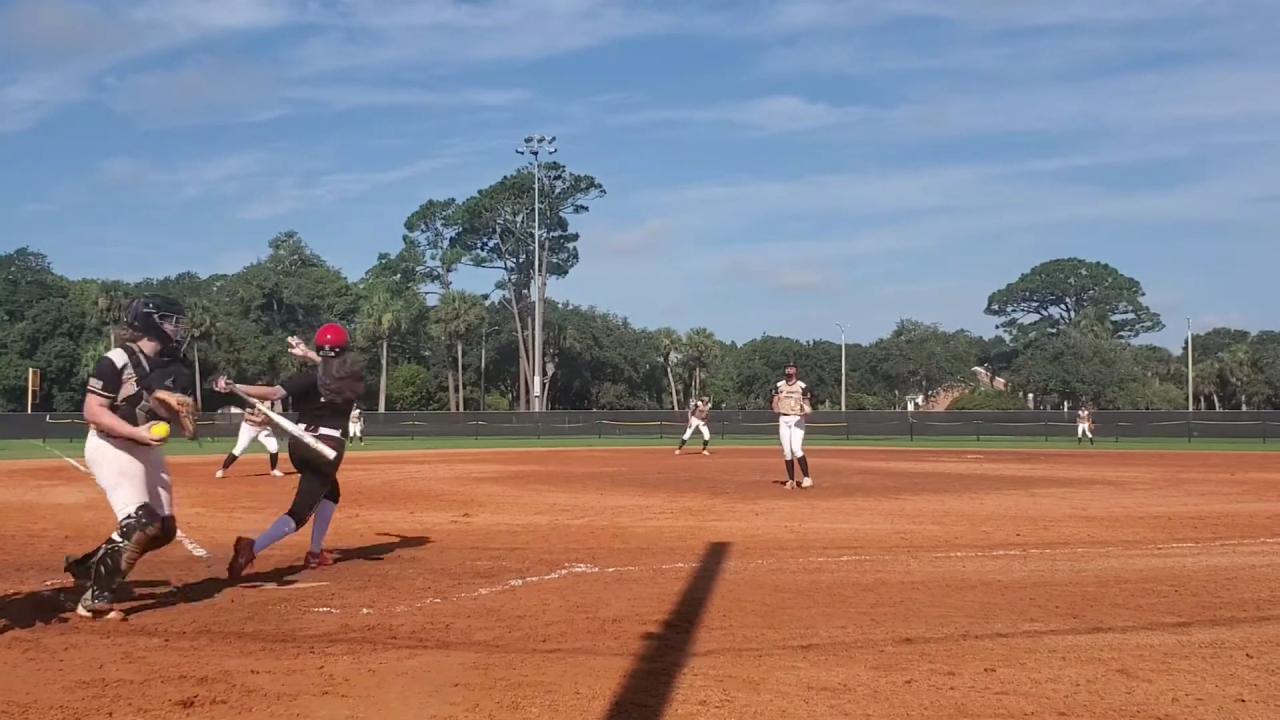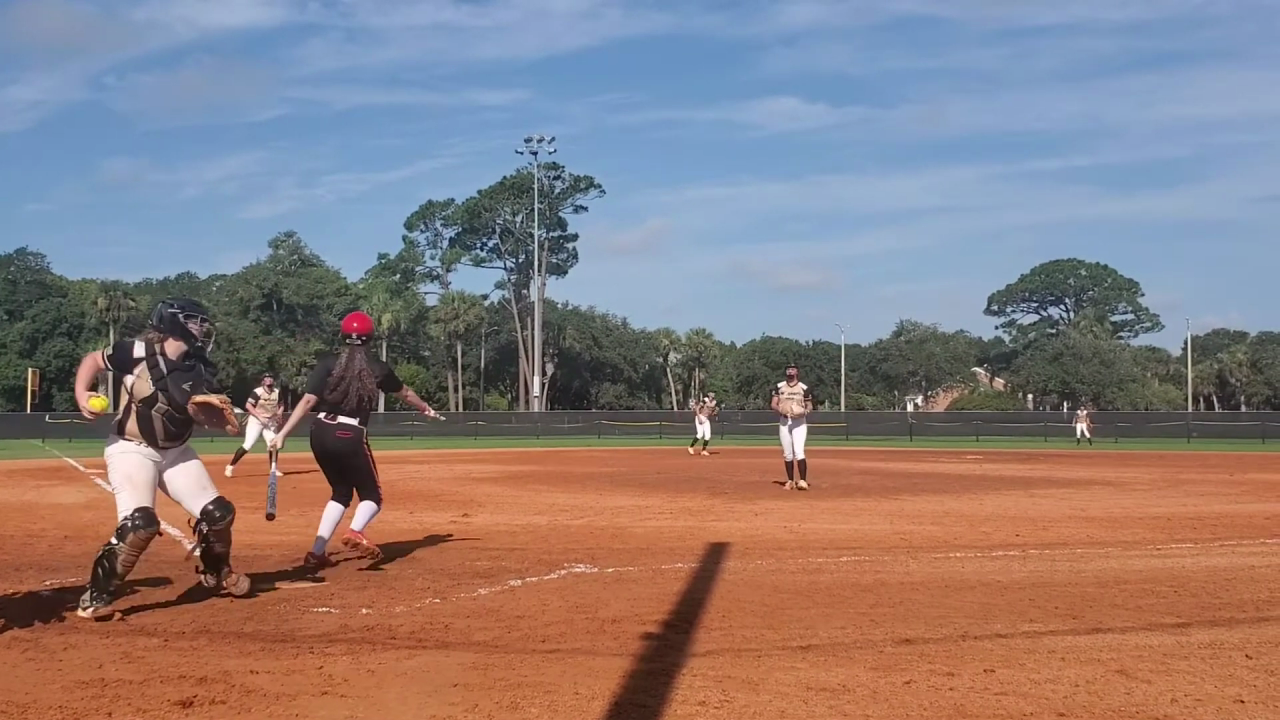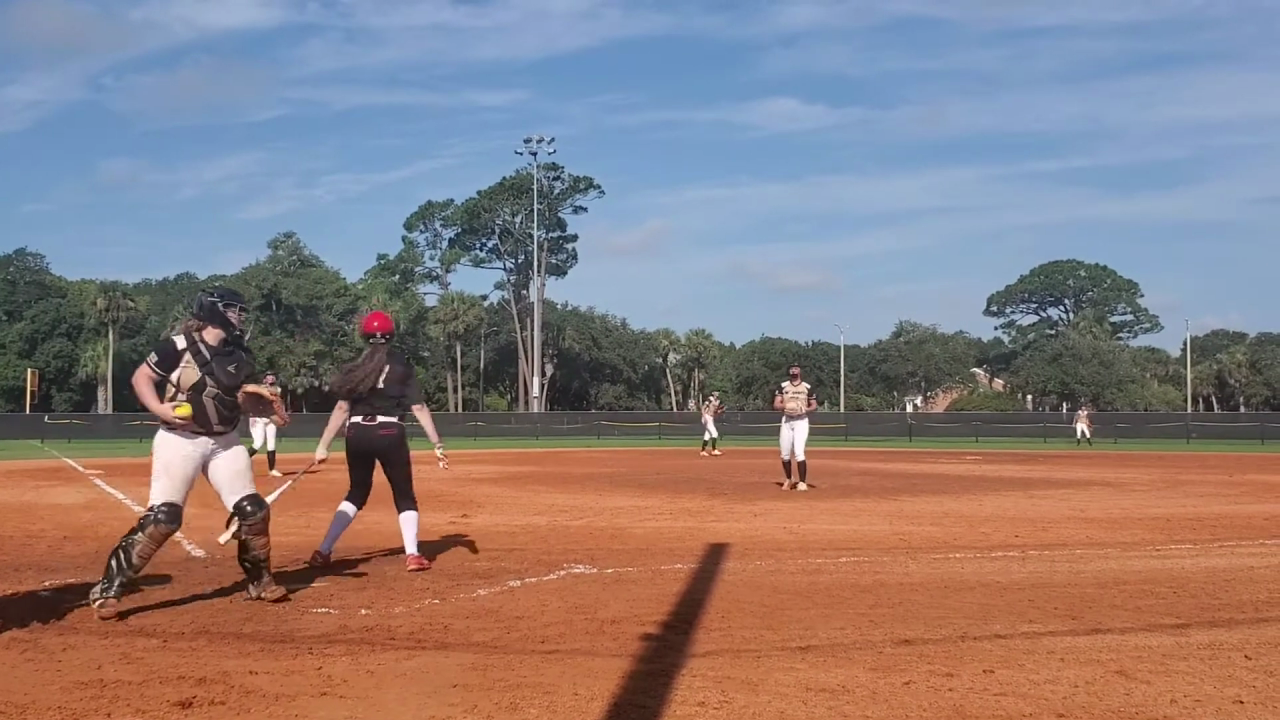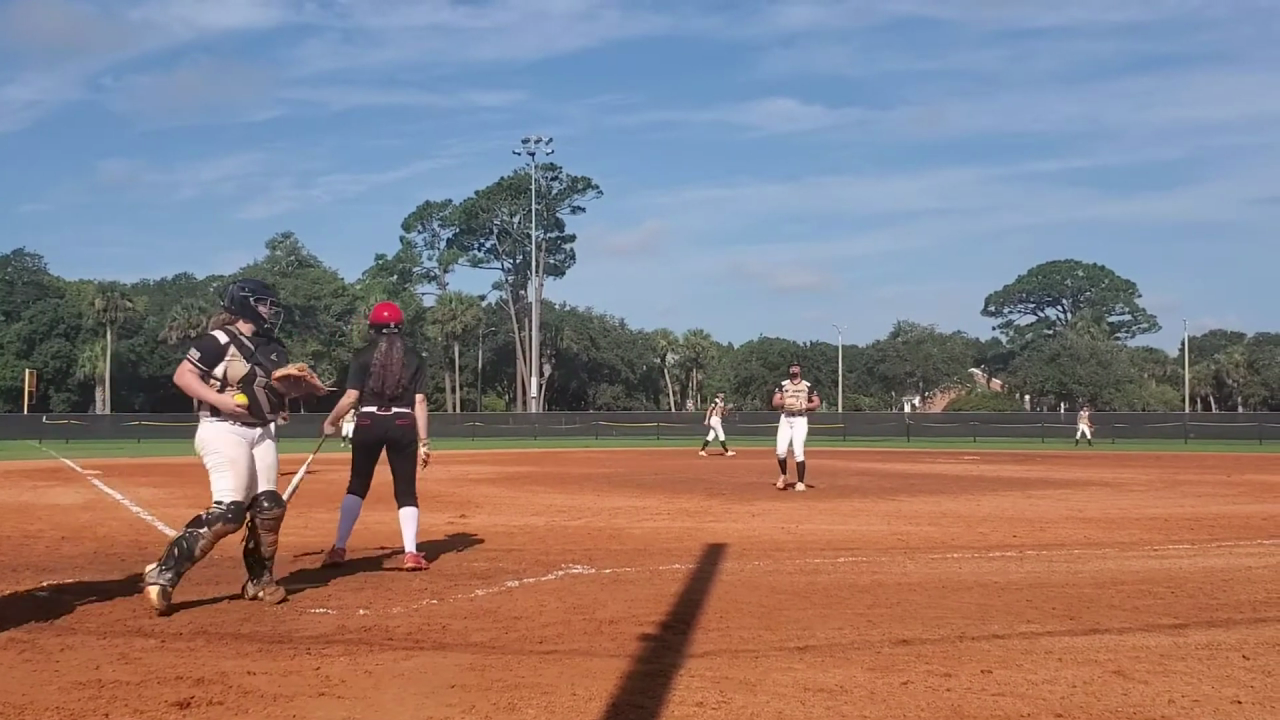
dt=0.2s
person 1, frame 1
left shoulder: (175, 363)
right shoulder: (117, 360)
right elbow: (95, 411)
right wrist: (134, 431)
left hip: (150, 451)
right hip: (113, 447)
left knee: (161, 529)
right knee: (139, 521)
left ankle: (86, 568)
right ankle: (96, 596)
person 1, frame 2
left shoulder: (202, 369)
right shoulder: (136, 353)
right elbow: (91, 360)
right wrist: (82, 395)
left hip: (176, 452)
right hip: (130, 450)
left knee: (218, 513)
right knee: (139, 525)
left ankle: (216, 571)
right ankle: (95, 597)
person 1, frame 3
left shoulder: (240, 353)
right shoulder: (179, 346)
left elbow: (243, 398)
right elbow: (141, 378)
right wrist: (160, 408)
left hip: (226, 442)
right hip: (180, 439)
left knee: (253, 511)
right knee: (163, 517)
left ankle: (259, 580)
right ankle: (108, 589)
person 1, frame 4
left shoulder: (270, 344)
right shoulder: (217, 340)
left elbow: (272, 387)
right elbow: (182, 375)
right wrist: (218, 399)
left hip: (260, 433)
right hip: (221, 430)
left knee: (269, 507)
right knee: (228, 509)
left ankle: (260, 580)
right ankle: (166, 571)
person 2, frame 1
left shoulder: (309, 375)
right shoulder: (352, 372)
left elbow: (275, 393)
left wrist: (233, 387)
right wrist: (307, 353)
left hip: (299, 444)
right hip: (329, 446)
left knee: (330, 490)
right knee: (301, 512)
left ankle: (314, 552)
right ankle: (251, 547)
person 2, frame 2
left shoulder: (327, 363)
right shoulder: (376, 367)
left elbow: (307, 401)
right elbow: (405, 393)
left wrist: (283, 433)
right wrist: (426, 408)
left hip: (320, 433)
right hip: (349, 436)
left knee: (341, 493)
right knee: (371, 497)
left ankle: (316, 553)
right ankle: (355, 531)
person 2, frame 3
left shoulder: (355, 367)
right shoulder: (403, 367)
left elbow: (342, 408)
right elbow: (419, 409)
left wrist: (323, 445)
right wrist: (437, 445)
left hip: (357, 435)
right hip: (390, 435)
left knee: (356, 494)
right knee: (405, 497)
left ankle: (323, 552)
right ankle: (413, 555)
person 2, frame 4
left shoulder: (364, 355)
right shoulder: (413, 358)
left elbow: (351, 397)
right elbow: (420, 402)
left wrist: (331, 420)
right wrist: (424, 442)
left hip: (369, 423)
right hip: (402, 425)
left knee: (357, 486)
right knee: (406, 491)
left ankle: (340, 548)
right ankle: (411, 553)
